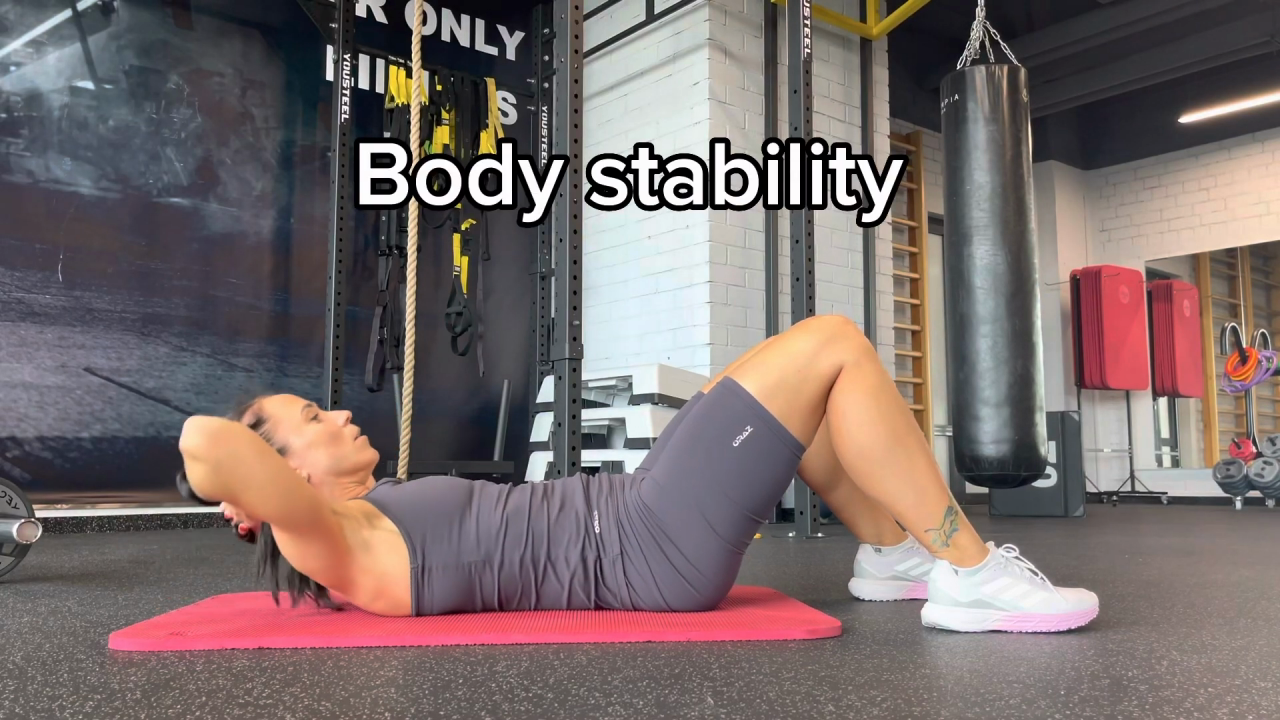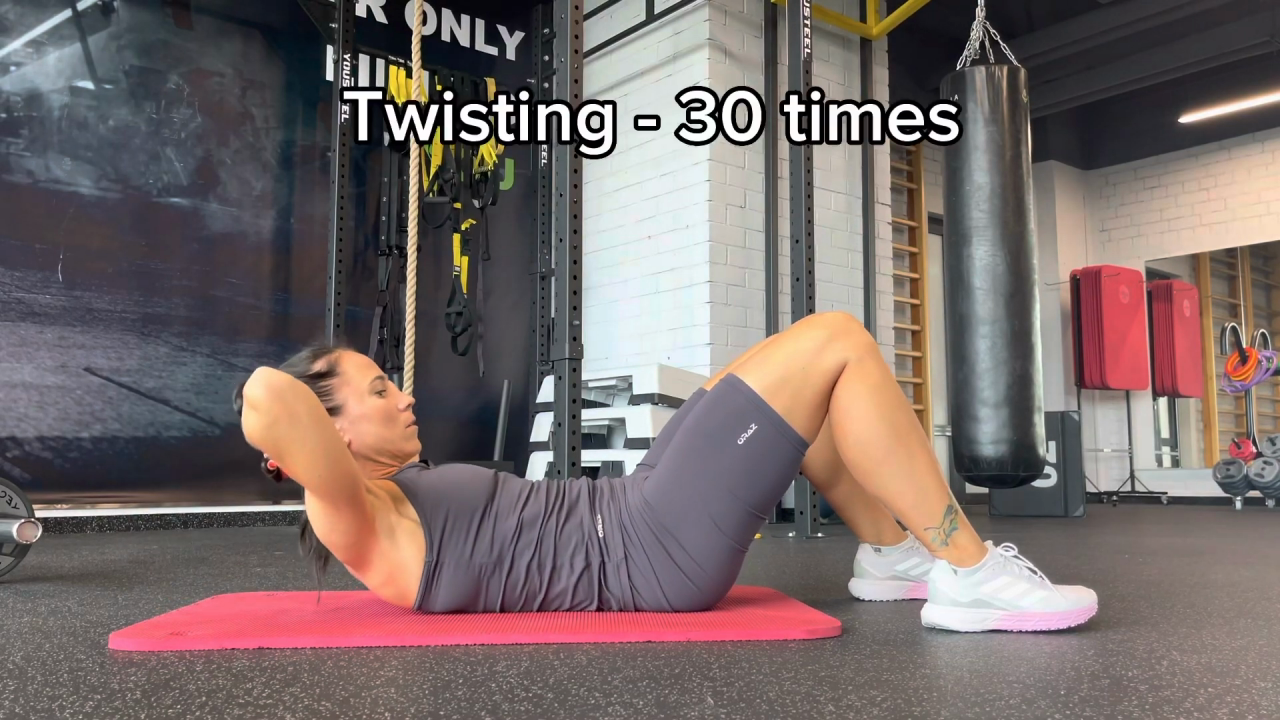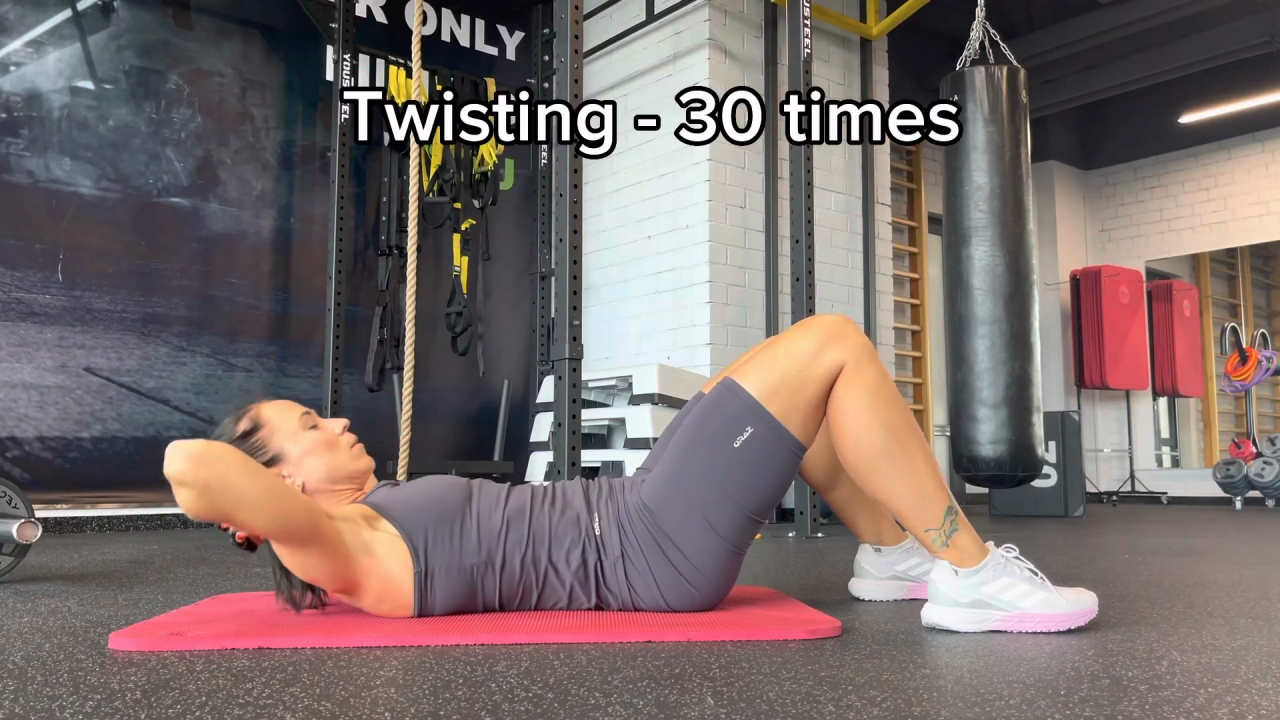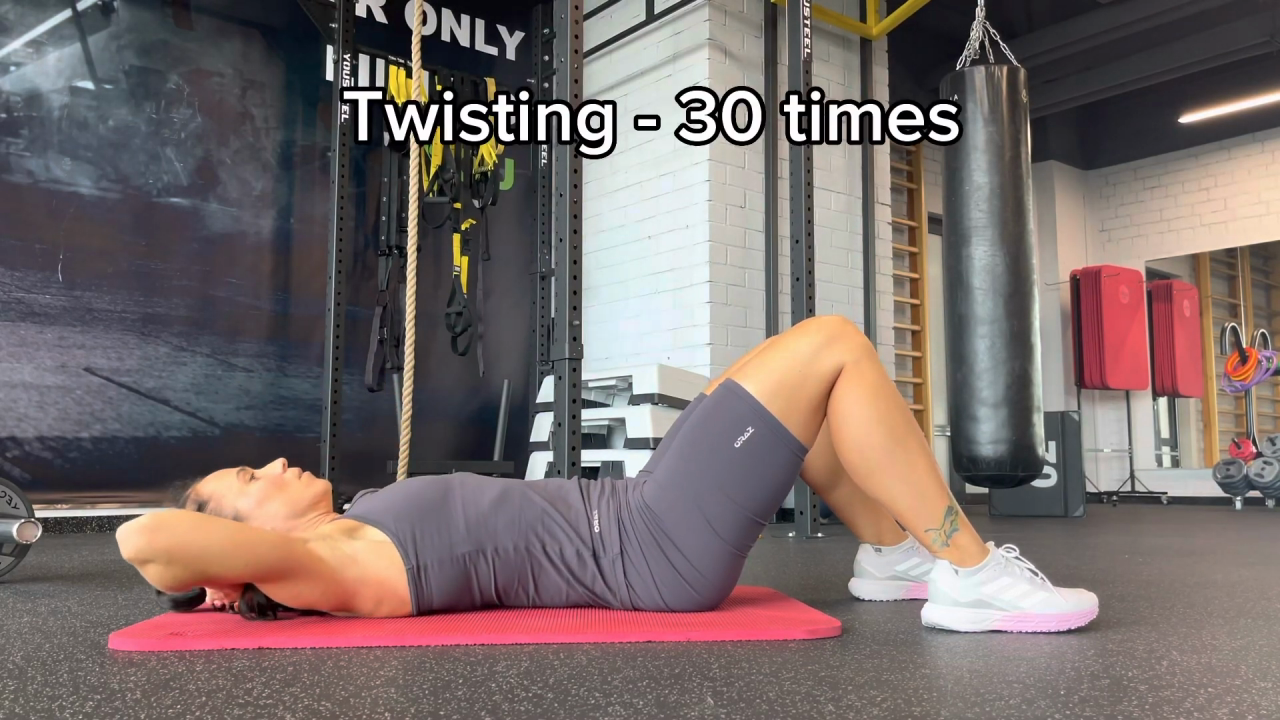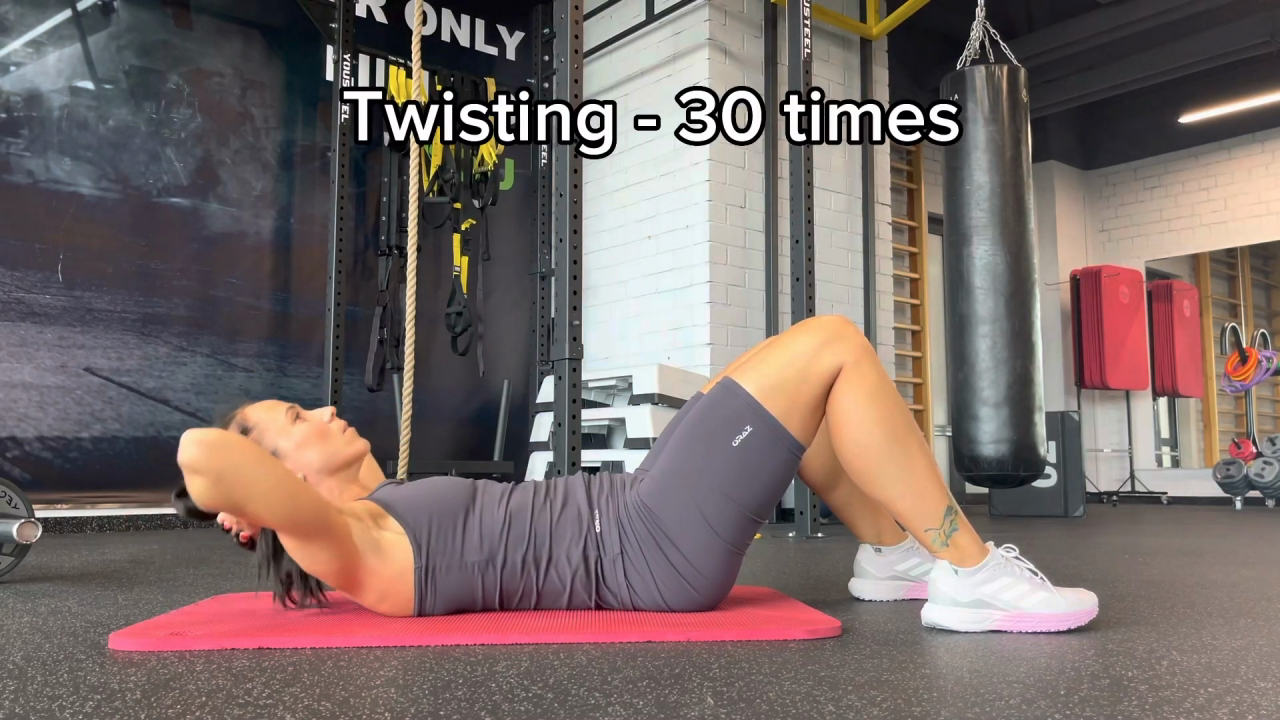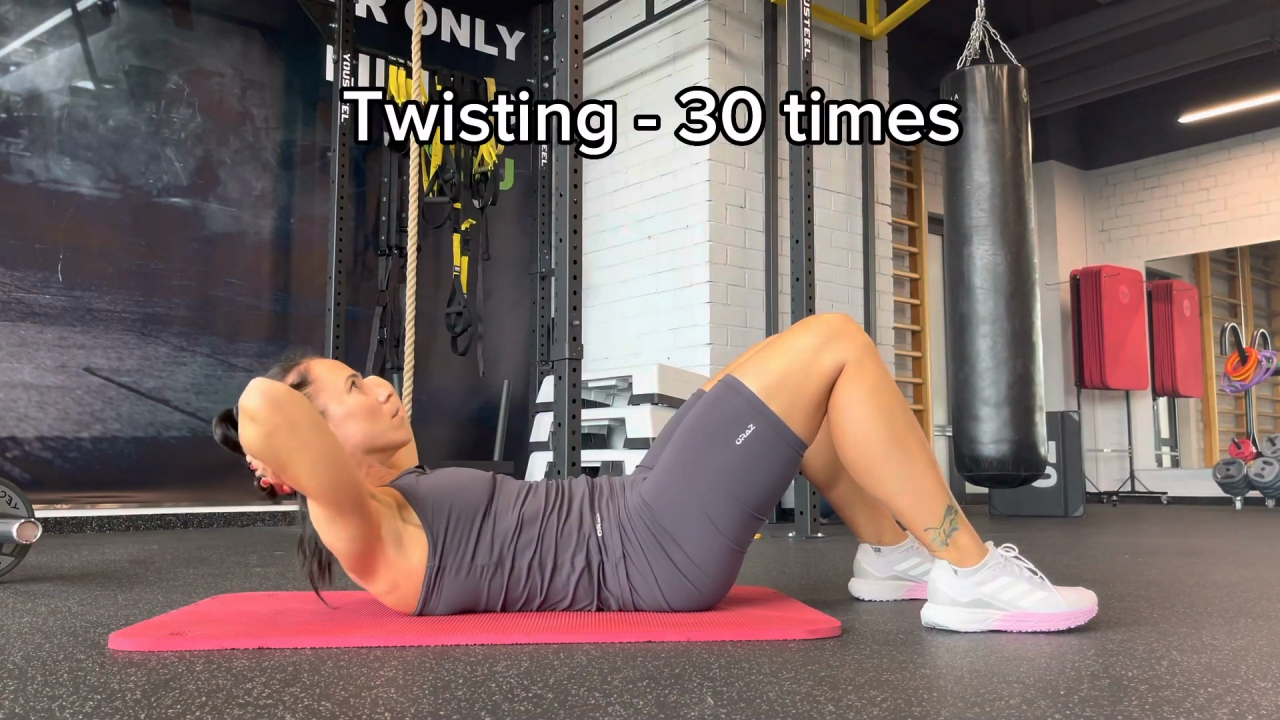
dt=0.5s
person 1, frame 1
left shoulder: (372, 521)
right shoulder: (345, 547)
right elbow: (201, 442)
right wrist: (255, 497)
left hip: (631, 514)
right hip: (652, 551)
left knee: (808, 380)
right knee: (834, 344)
left ankle: (891, 553)
right ankle: (971, 576)
person 1, frame 2
left shoulder: (387, 503)
right shoulder: (364, 527)
right elbow: (268, 394)
right wrist: (288, 447)
left hip: (636, 522)
right hip: (656, 554)
left knee: (811, 375)
right knee: (838, 342)
left ankle: (890, 556)
right ankle: (970, 576)
person 1, frame 3
left shoulder: (366, 521)
right shoulder: (344, 552)
right elbow: (187, 461)
right wrist: (233, 475)
left hip: (630, 518)
right hip: (653, 553)
left knee: (807, 379)
right knee: (836, 345)
left ankle: (892, 553)
right ankle: (972, 575)
person 1, frame 4
left shoulder: (356, 535)
right shoulder: (341, 571)
right elbow: (144, 539)
right wrist: (222, 554)
left hip: (631, 518)
right hip: (659, 551)
left knee: (806, 373)
right knee: (835, 344)
left ankle: (892, 557)
right ankle: (972, 575)
person 1, frame 5
left shoulder: (377, 521)
right shoulder: (355, 548)
right elbow: (198, 452)
right wrist: (241, 475)
left hip: (633, 519)
right hip: (651, 551)
left knee: (807, 378)
right knee: (834, 345)
left ankle: (891, 553)
right ankle: (971, 576)
person 1, frame 6
left shoulder: (393, 506)
right shoulder: (369, 536)
right elbow: (261, 408)
right wrist: (279, 446)
left hip: (633, 521)
right hip: (657, 555)
left knee: (813, 373)
right knee: (837, 344)
left ankle: (892, 556)
right ankle: (971, 575)
